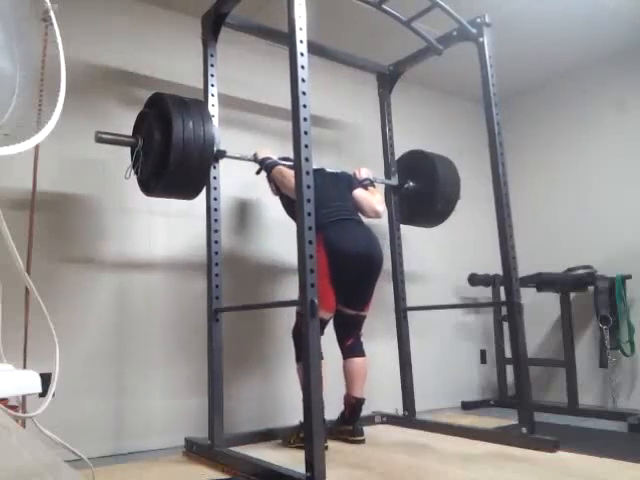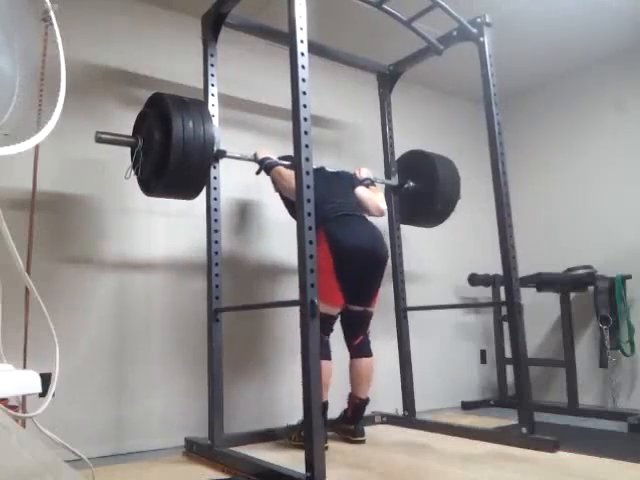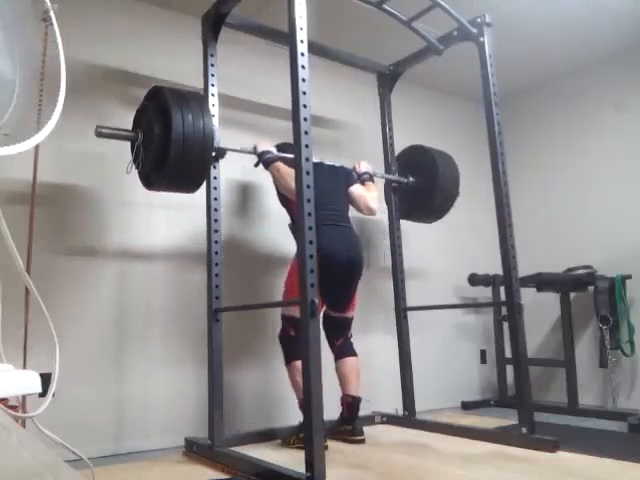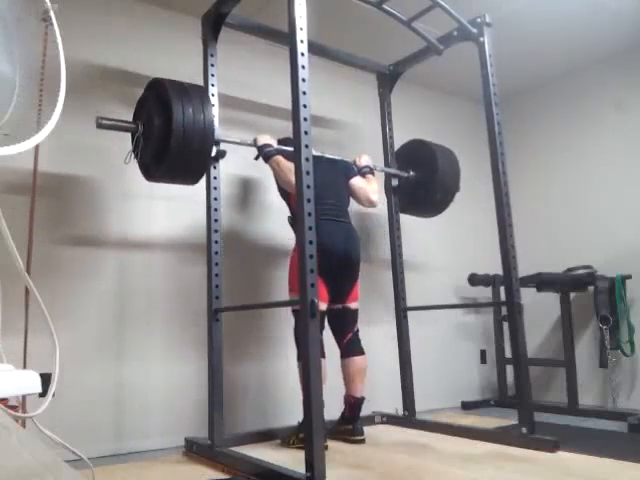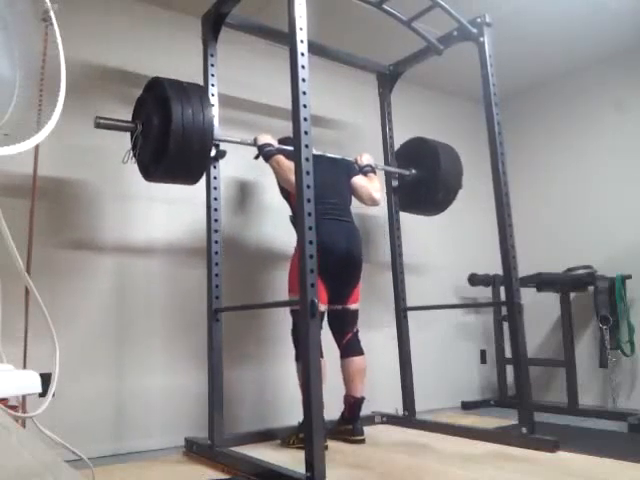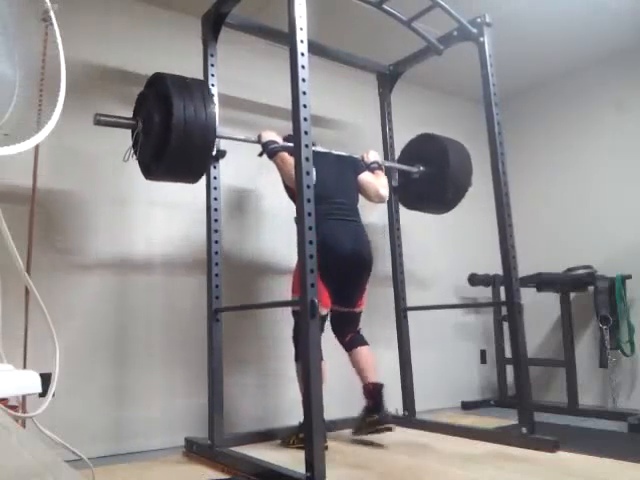
dt=0.4s
person 1, frame 1
left shoulder: (285, 177)
right shoulder: (341, 177)
left elbow: (296, 187)
right elbow: (377, 209)
left wrist: (268, 162)
right wrist: (366, 181)
left hip: (335, 246)
right hip: (370, 246)
left knee: (306, 334)
right knee: (350, 336)
right ankle: (351, 422)
person 1, frame 2
left shoulder: (288, 176)
right shoulder: (343, 176)
left elbow: (296, 189)
right elbow: (379, 207)
left wrist: (268, 163)
right wrist: (366, 181)
left hip: (340, 243)
right hip: (374, 243)
left knee: (316, 332)
right knee: (357, 336)
right ankle: (353, 420)
person 1, frame 3
left shoulder: (286, 169)
right shoulder: (340, 172)
left elbow: (295, 188)
right elbow: (371, 206)
left wrist: (267, 157)
right wrist: (366, 176)
left hip: (319, 249)
right hip: (352, 249)
left knee: (293, 338)
right knee: (340, 337)
right ankle: (350, 422)
person 1, frame 4
left shoulder: (287, 160)
right shoulder: (341, 165)
left elbow: (294, 182)
right elbow: (371, 198)
left wrist: (268, 149)
right wrist: (366, 169)
left hip: (318, 242)
right hip: (349, 242)
right knee: (348, 333)
right ankle: (352, 422)
person 1, frame 5
left shoulder: (289, 158)
right shoulder: (343, 164)
left elbow: (295, 181)
right elbow: (374, 196)
left wrist: (268, 149)
right wrist: (367, 168)
left hip: (319, 242)
right hip: (351, 243)
right knee: (347, 333)
right ankle: (352, 421)
person 1, frame 6
left shoulder: (295, 156)
right shoulder: (350, 161)
right elbow: (381, 193)
left wrist: (273, 147)
right wrist: (375, 164)
left hip: (326, 243)
right hip: (360, 244)
right knee: (349, 331)
right ankle: (376, 408)
